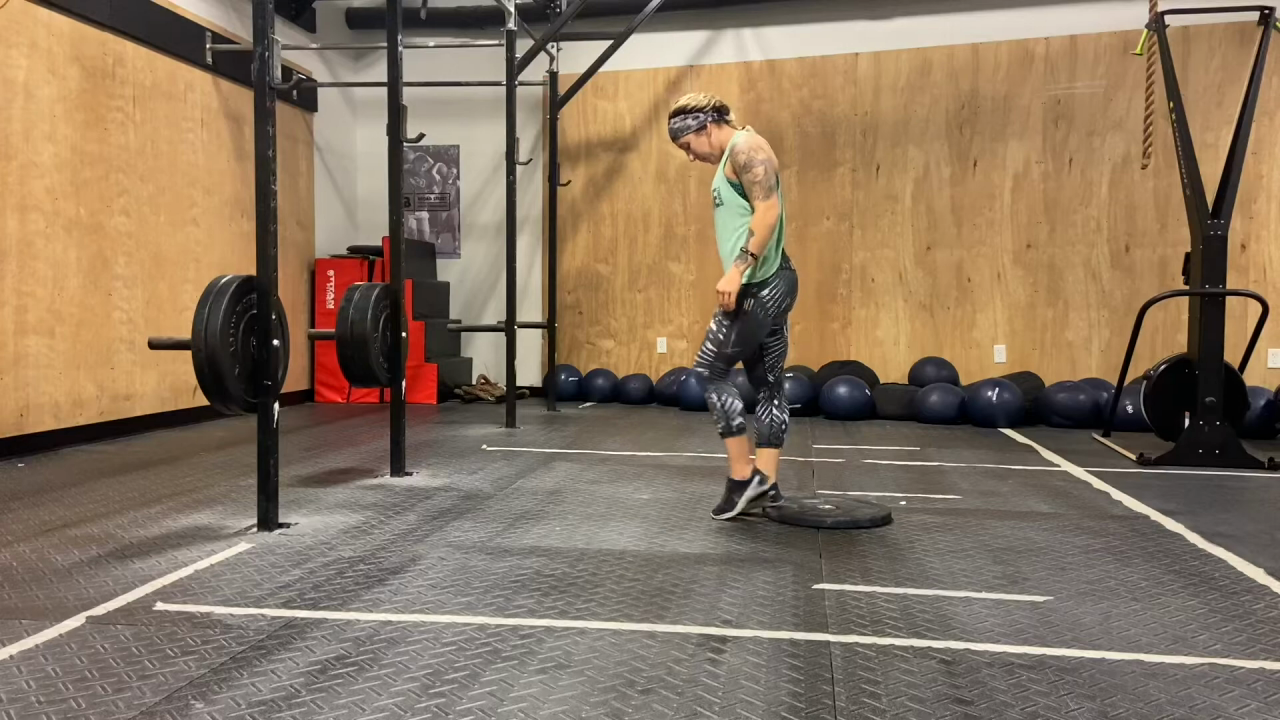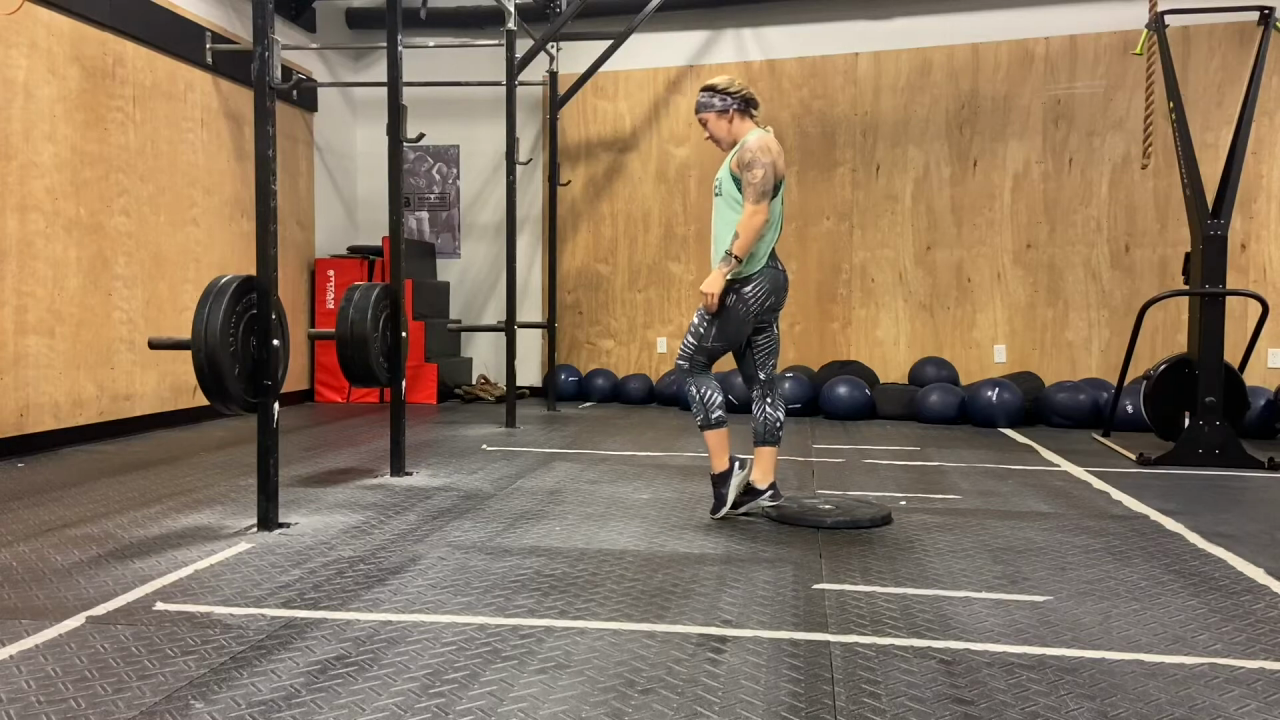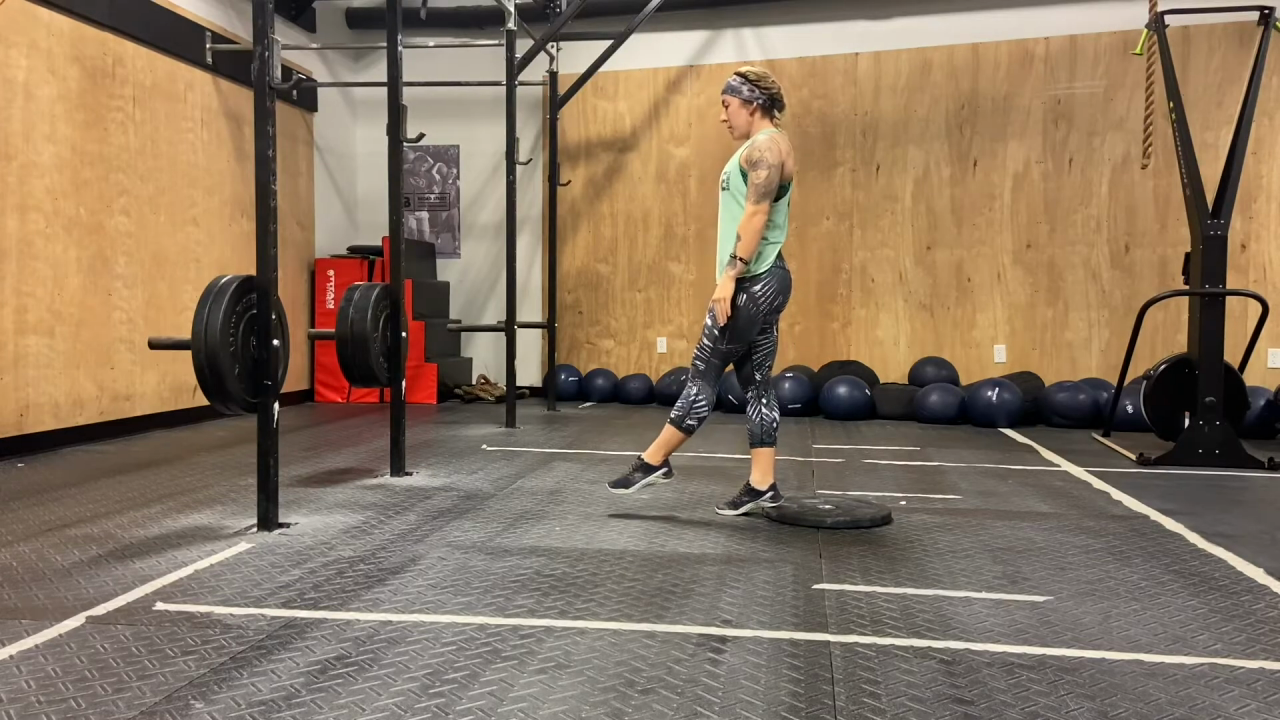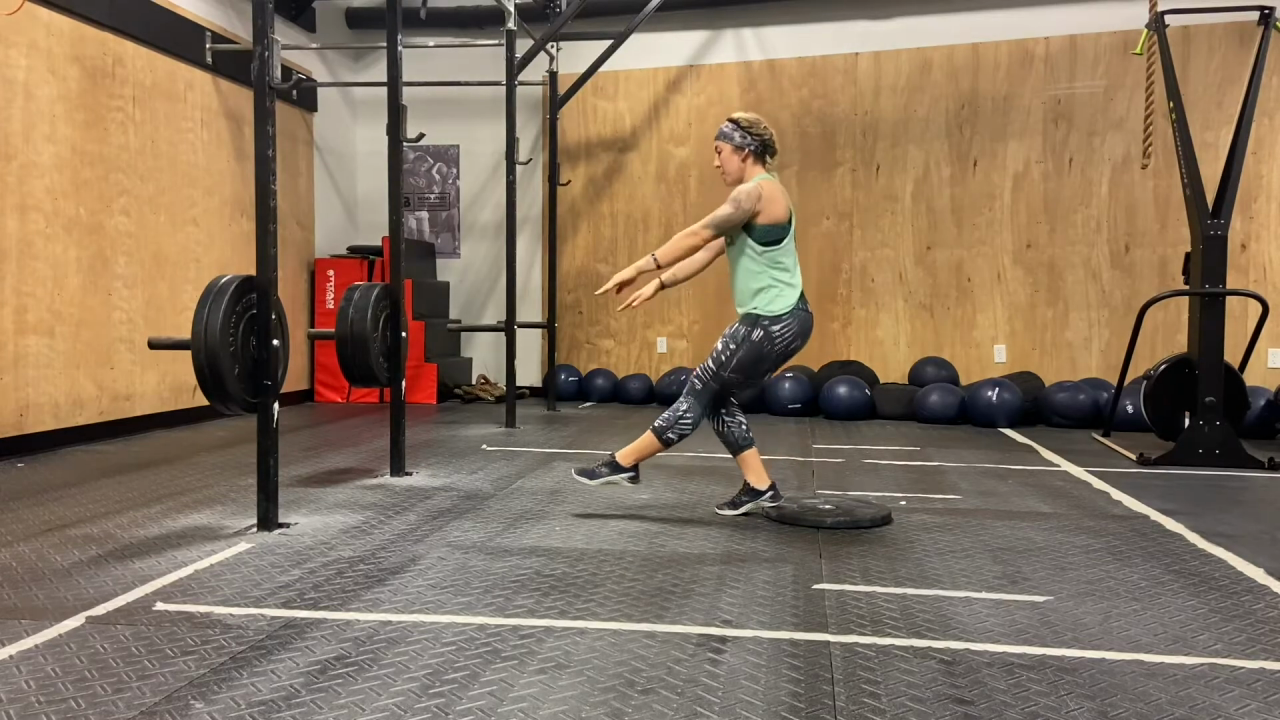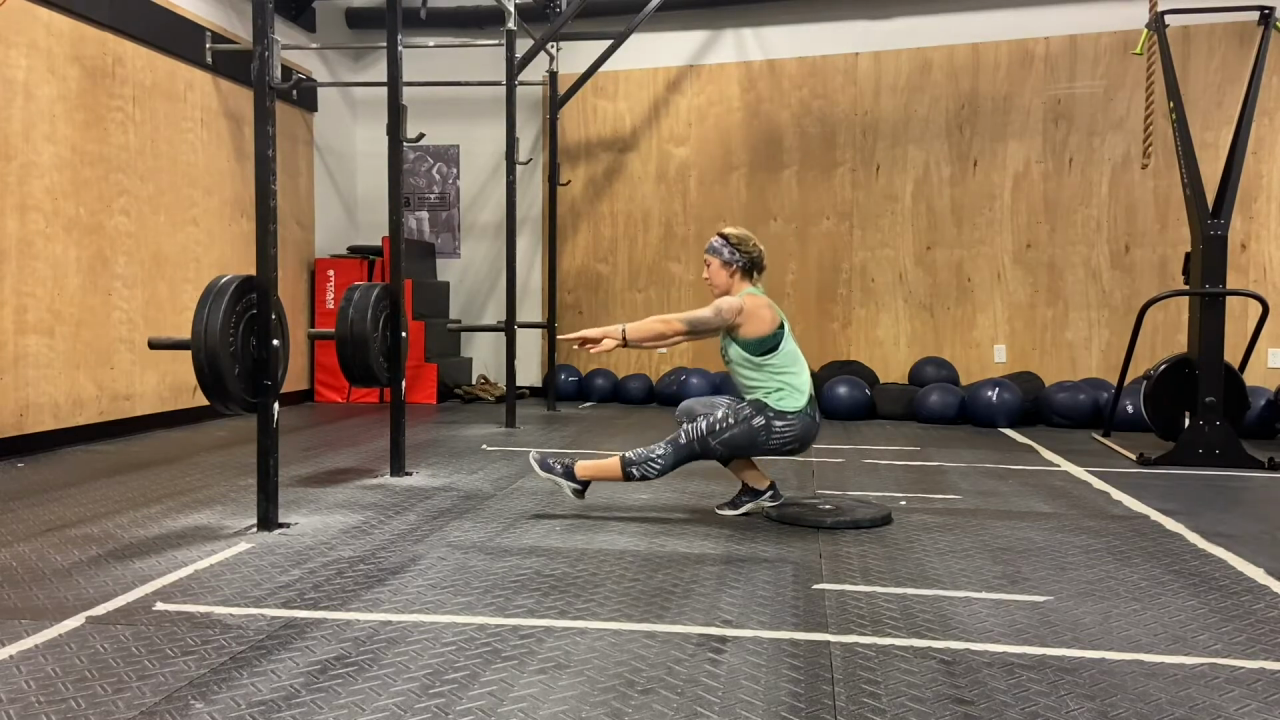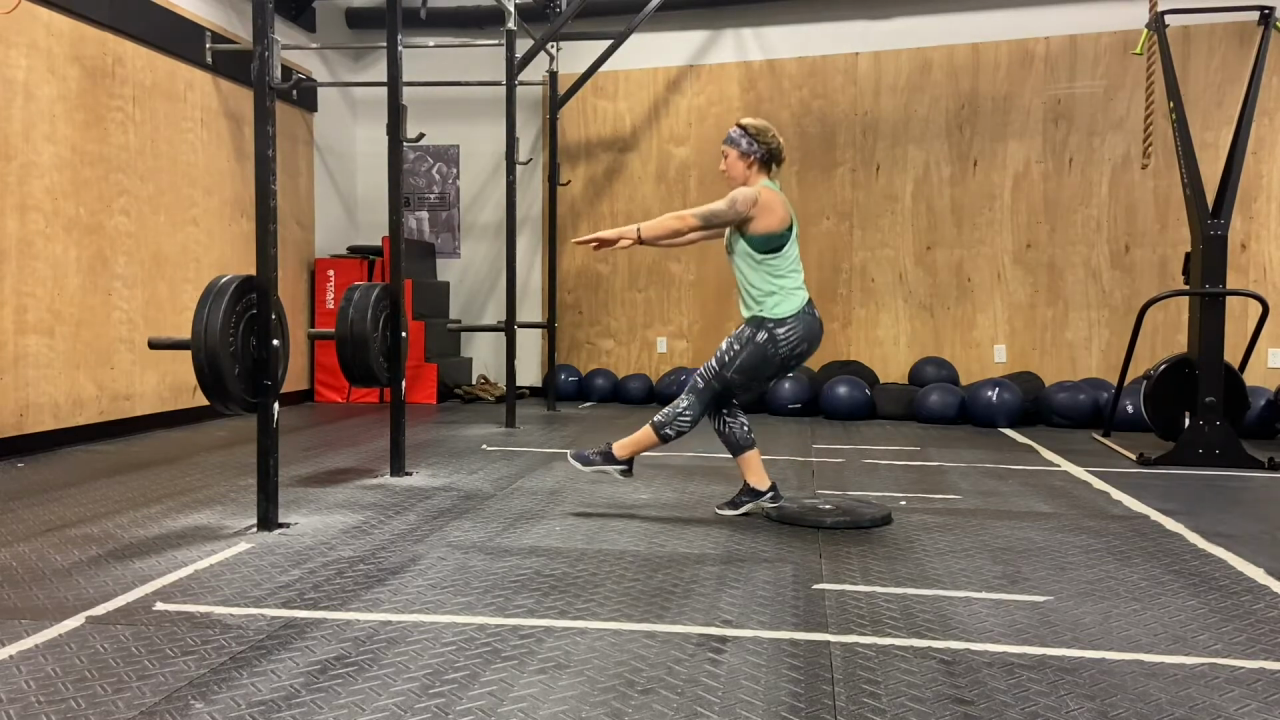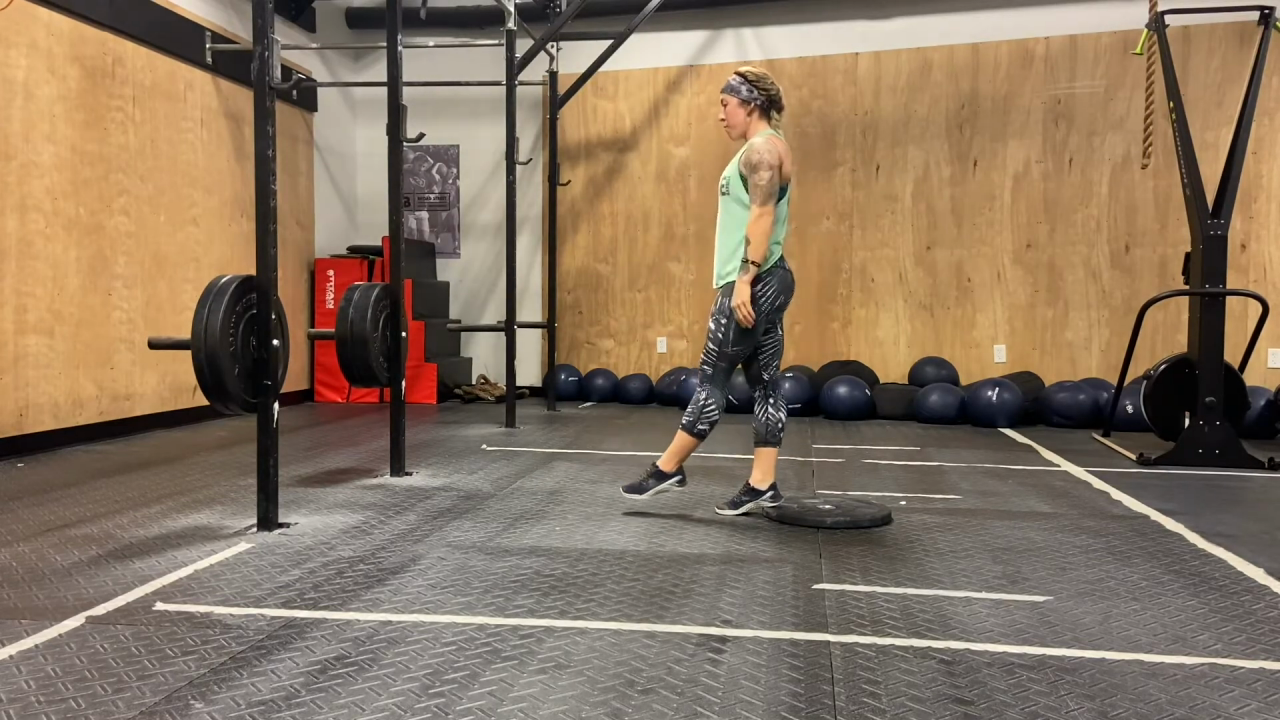
dt=0.7s
person 1, frame 1
left shoulder: (746, 147)
right shoulder: (734, 157)
left elbow: (768, 212)
left wrist: (736, 270)
right wrist: (741, 274)
left hip: (760, 284)
right hip: (769, 283)
left knee: (712, 369)
right knee: (766, 384)
left ankle: (742, 475)
right ankle: (764, 482)
person 1, frame 2
left shoulder: (755, 145)
right shoulder: (750, 149)
left elbow: (756, 214)
left wrist: (720, 271)
left hip: (749, 282)
right hip: (761, 280)
left knee: (693, 364)
right knee: (761, 382)
left ankle: (725, 468)
right ankle: (763, 483)
person 1, frame 3
left shoulder: (766, 145)
right shoulder: (760, 148)
left elbow: (756, 216)
left wrist: (729, 276)
left hip: (752, 282)
right hip: (761, 281)
left knee: (705, 372)
right knee: (756, 382)
left ankle: (654, 461)
right ankle: (762, 485)
person 1, frame 4
left shoulder: (757, 192)
right shoulder: (755, 196)
left elbow: (696, 235)
right elbow: (708, 250)
left wrist: (637, 267)
right wrist: (657, 283)
left hip: (775, 324)
right hip: (777, 321)
left knee: (700, 392)
right knee: (715, 397)
left ankle: (623, 463)
right ankle: (760, 487)
person 1, frame 5
left shoulder: (741, 308)
right shoulder: (739, 307)
left elbow: (670, 325)
right elbow: (680, 332)
left wrist: (607, 331)
right wrist: (620, 339)
left hip: (784, 422)
right hip: (779, 412)
left knee: (681, 445)
right knee: (690, 414)
left ankle: (578, 474)
right ankle: (758, 488)
person 1, frame 6
left shoulder: (753, 198)
right shoulder: (760, 199)
left elbow: (687, 222)
right elbow: (702, 231)
left wrist: (625, 233)
right wrist: (636, 238)
left hip: (779, 328)
right hip: (790, 325)
left knee: (700, 392)
right knee: (717, 398)
left ankle: (617, 455)
right ankle: (760, 488)
person 1, frame 7
left shoulder: (762, 147)
right shoulder: (762, 148)
left elbow: (763, 217)
left wrist: (745, 281)
left hip: (752, 283)
right hip: (765, 281)
left knee: (711, 380)
right knee: (764, 382)
left ankle: (668, 469)
right ankle: (762, 485)
